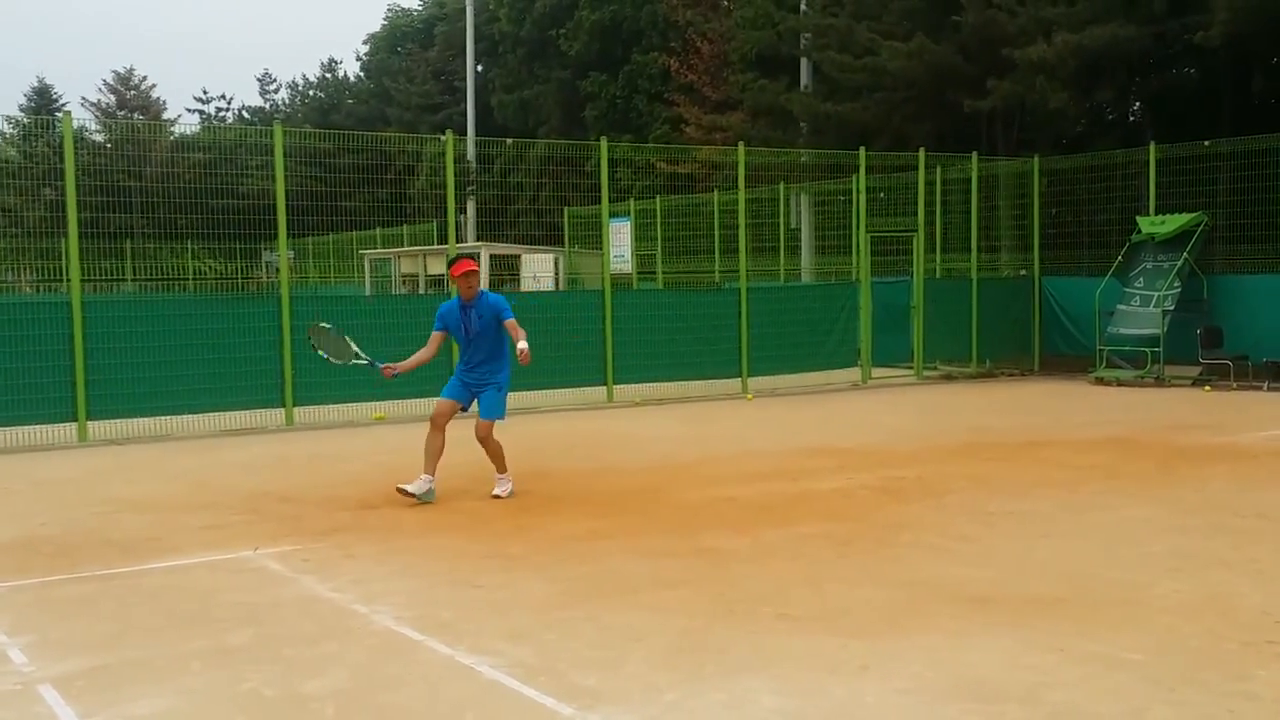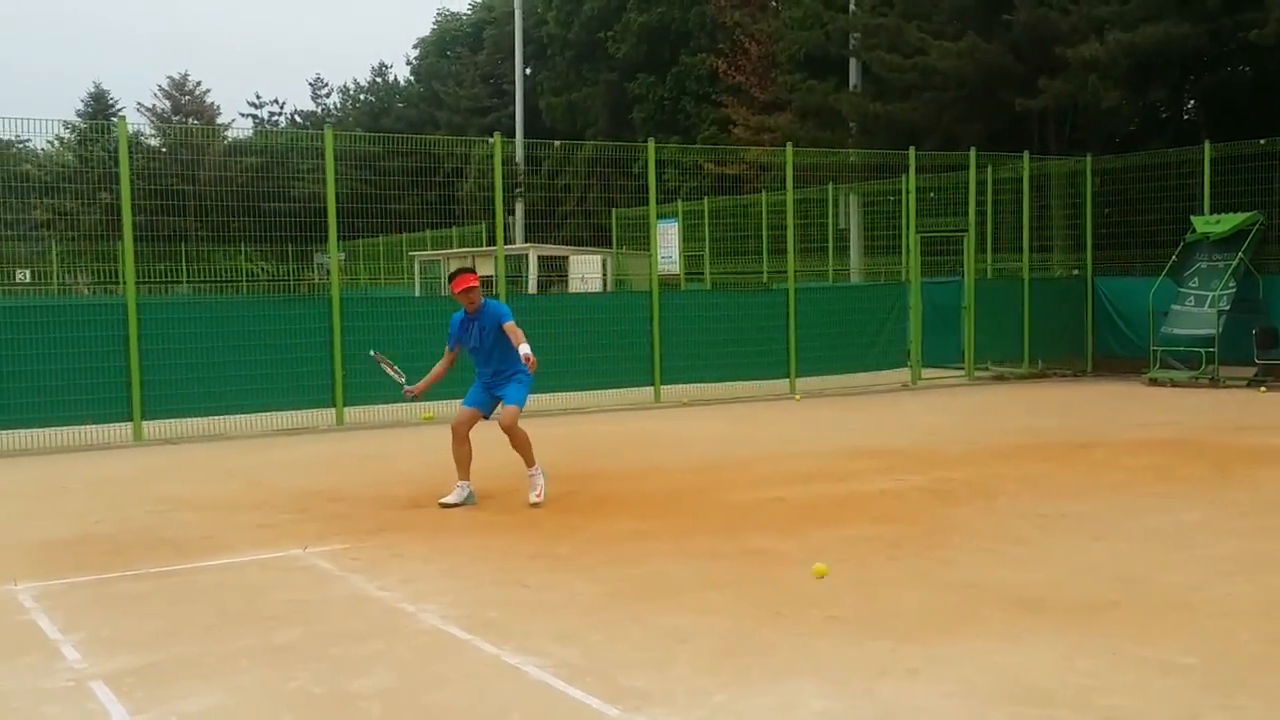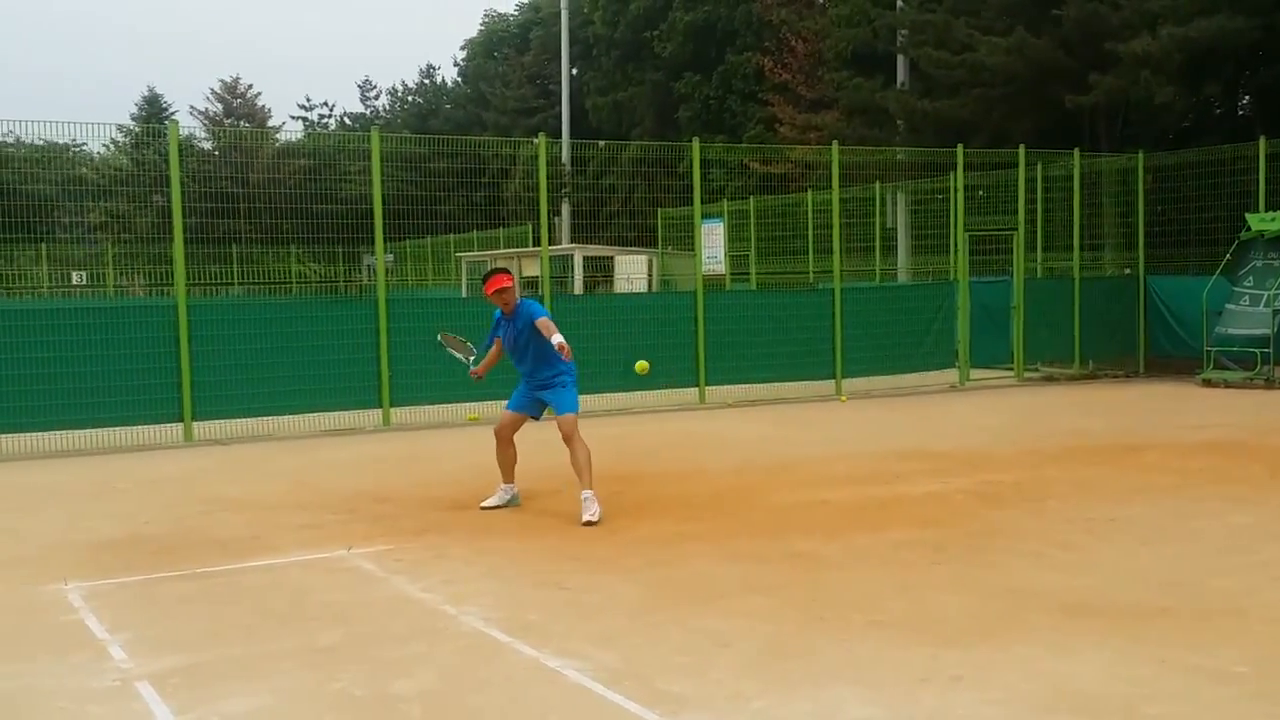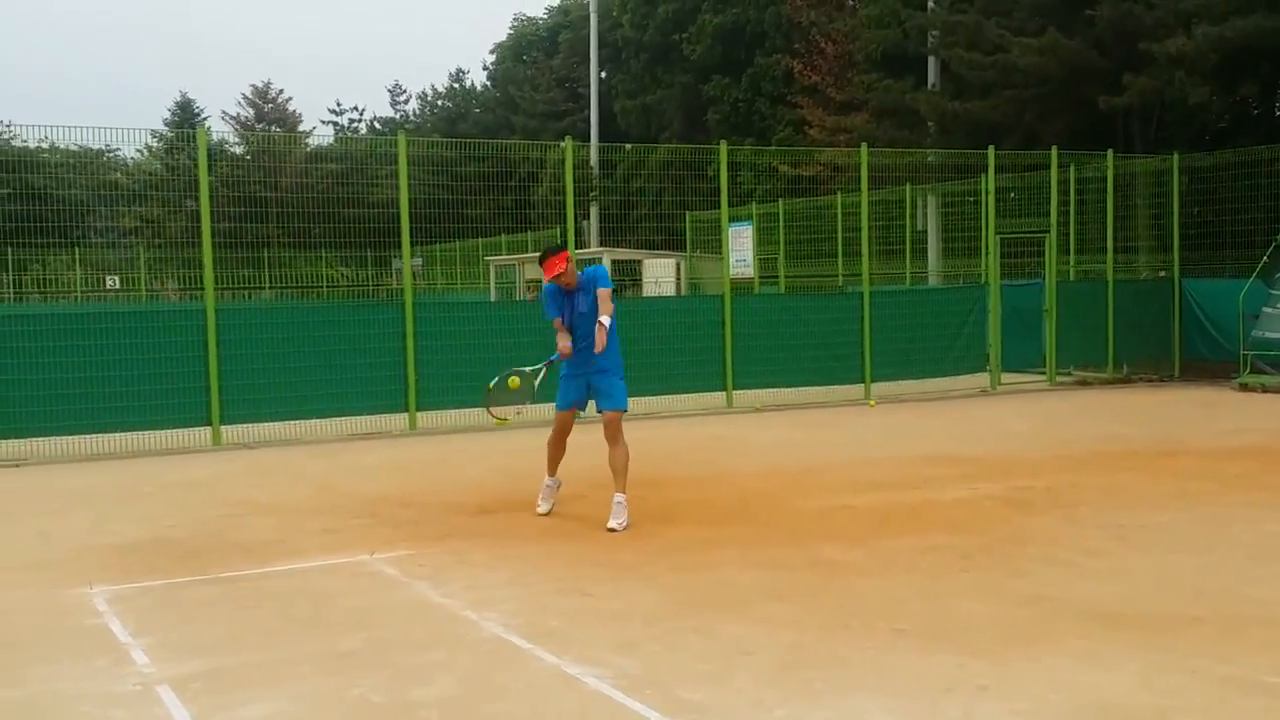
dt=0.3s
person 1, frame 1
left shoulder: (496, 302)
right shoulder: (446, 310)
left elbow: (515, 328)
right elbow: (430, 350)
left wrist: (522, 344)
right wrist: (399, 367)
left hip: (494, 378)
right hip: (464, 375)
left knee: (483, 434)
right knee: (437, 419)
left ankle: (504, 477)
right ankle: (426, 483)
person 1, frame 2
left shoulder: (497, 308)
right shoulder: (457, 321)
left elbow: (513, 330)
right elbow: (447, 361)
left wrist: (524, 348)
right wrist: (421, 387)
left hip: (514, 376)
right hip: (485, 381)
left knee: (508, 422)
right knee: (459, 427)
left ankle: (534, 472)
right ankle: (464, 488)
person 1, frame 3
left shoulder: (531, 309)
right shoulder: (500, 317)
left elbow: (546, 326)
right elbow: (498, 347)
left wrist: (558, 340)
right wrist: (480, 369)
left hip: (559, 379)
right hip: (530, 383)
left knee: (570, 432)
right knee: (502, 431)
left ankle: (588, 499)
right ankle: (508, 490)
person 1, frame 4
left shoulder: (597, 272)
right shoulder: (551, 293)
left elbow: (605, 301)
right elbow: (561, 330)
left wrist: (603, 324)
right wrist: (563, 344)
left hip: (607, 365)
right hip: (574, 368)
left knee: (613, 429)
right knee: (560, 428)
left ankle: (620, 503)
right ankle: (551, 482)
